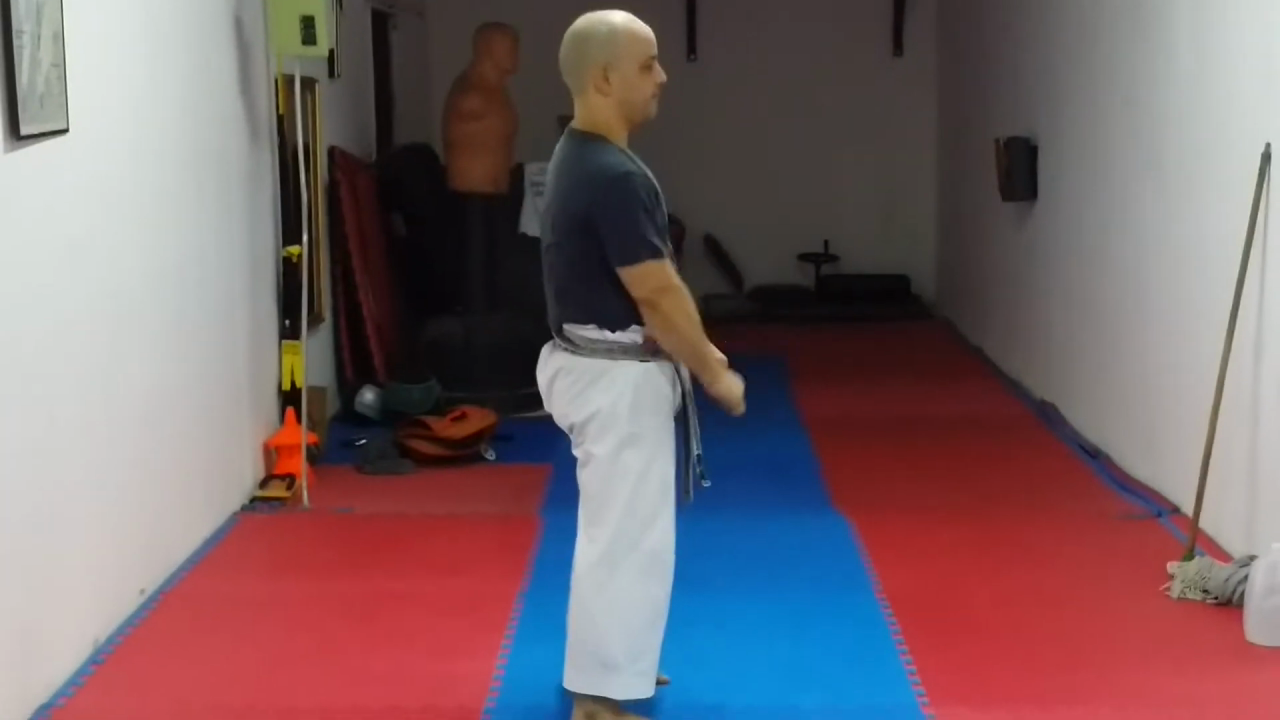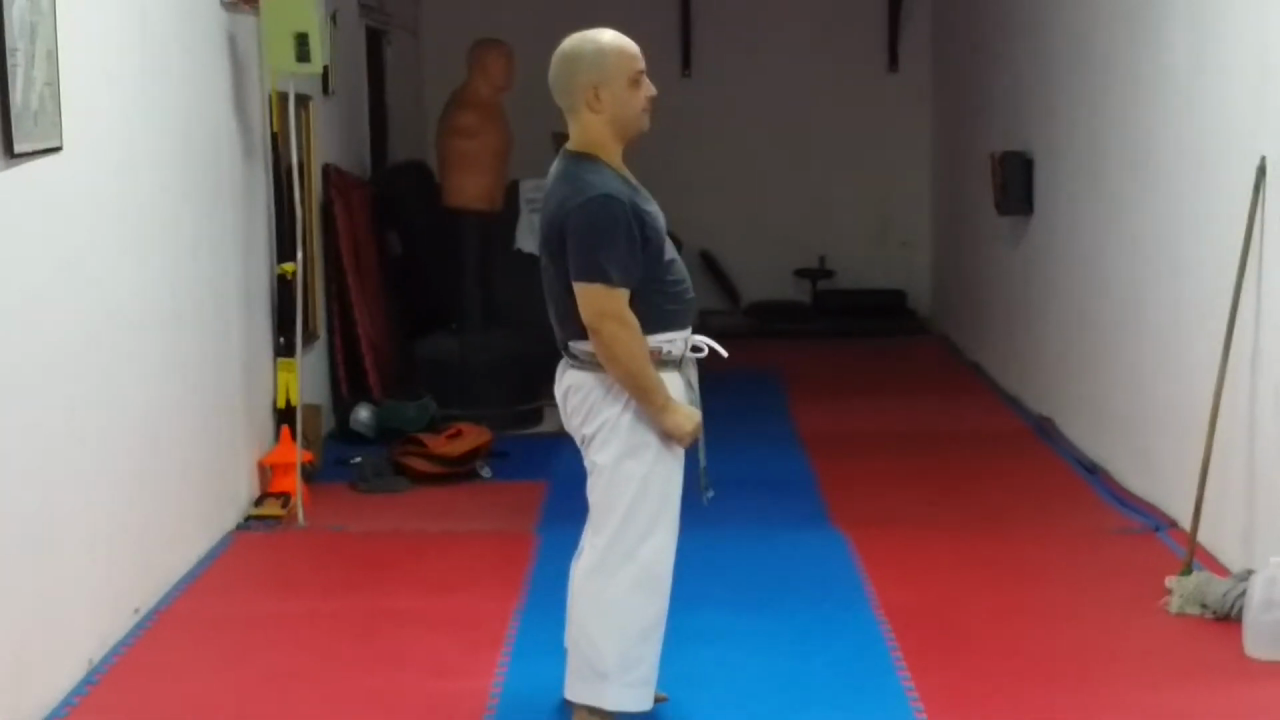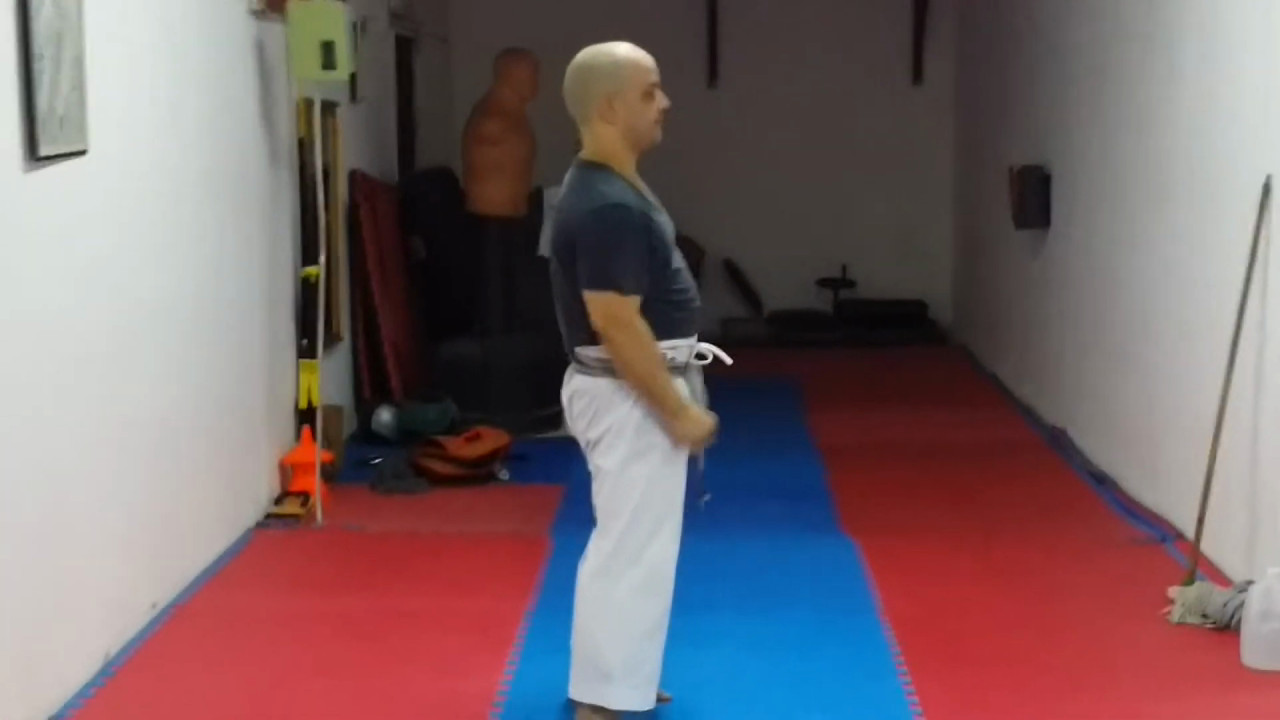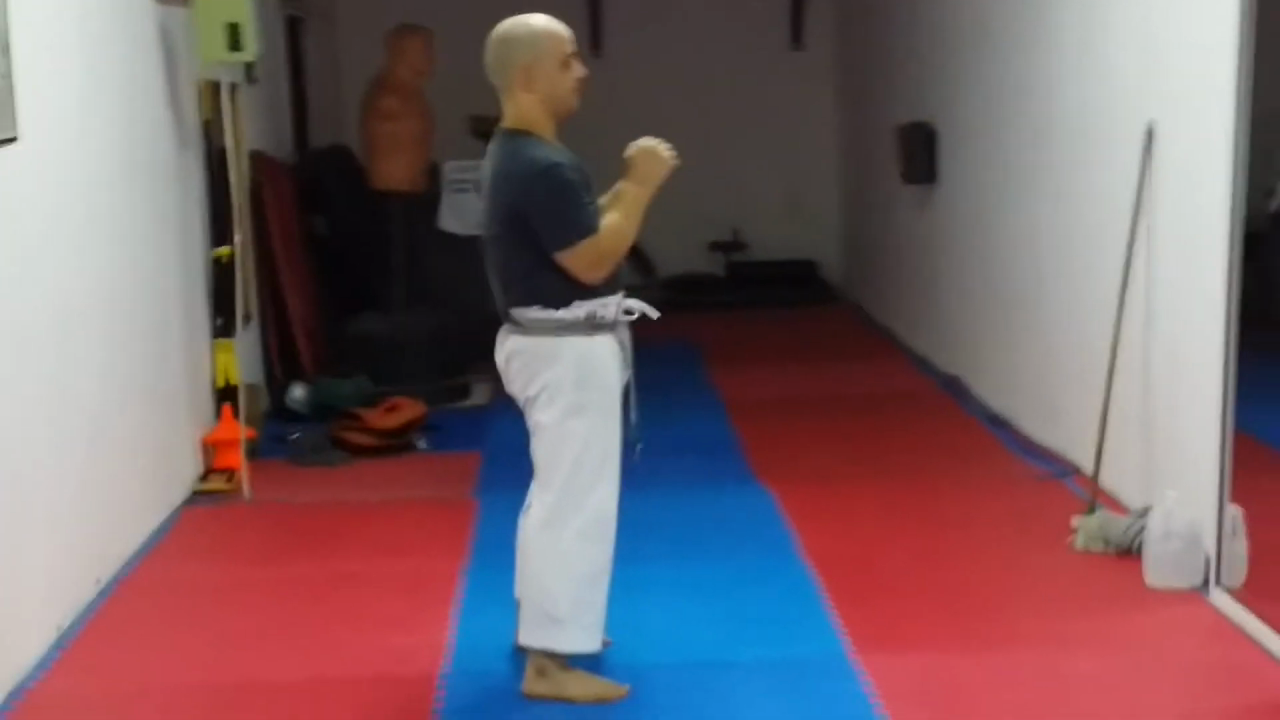
dt=0.7s
person 1, frame 1
left shoulder: (587, 158)
right shoulder: (610, 175)
right elbow: (657, 294)
left wrist: (695, 353)
right wrist: (715, 373)
left hip: (604, 367)
right hip: (616, 376)
left knee: (617, 526)
right knee: (628, 536)
left ankle: (607, 660)
person 1, frame 2
left shoulder: (595, 179)
right shoulder: (596, 197)
right elbow: (606, 320)
left wrist: (662, 395)
right wrist: (666, 407)
left hip: (628, 385)
right hip: (627, 391)
left knee: (623, 539)
right knee: (628, 546)
person 1, frame 3
left shoulder: (611, 188)
right shoulder: (606, 205)
right elbow: (617, 325)
left wrist: (672, 396)
right wrist: (679, 409)
left hip: (635, 391)
right hip: (633, 398)
left knee: (630, 543)
right knee: (632, 550)
person 1, frame 4
left shoulder: (520, 154)
right shoulder: (539, 166)
left elbow: (580, 231)
right elbow: (594, 260)
left wrist: (630, 183)
right wrist: (645, 186)
left hip: (558, 343)
right hip: (568, 352)
left knee: (560, 492)
right knee: (576, 499)
left ankle: (548, 626)
right ankle: (551, 660)
person 2, frame 1
left shoulder: (496, 90)
right shoulder: (470, 94)
left hip: (493, 200)
right hip: (472, 204)
left knee: (492, 275)
right knee: (476, 276)
person 2, frame 2
left shoulder: (491, 105)
right shoulder: (465, 111)
left hip: (487, 215)
right hip: (465, 217)
right knee: (471, 300)
left ankle: (477, 334)
person 2, frame 3
left shoulder: (516, 116)
right shoulder: (490, 118)
left hip: (512, 222)
right hip: (492, 225)
left knee: (509, 298)
right knee: (495, 297)
person 2, frame 4
left shoulder: (411, 92)
right shoulder: (388, 95)
left hip: (412, 197)
right hip: (394, 200)
left knee: (412, 271)
right knee: (398, 274)
left ankle: (405, 314)
